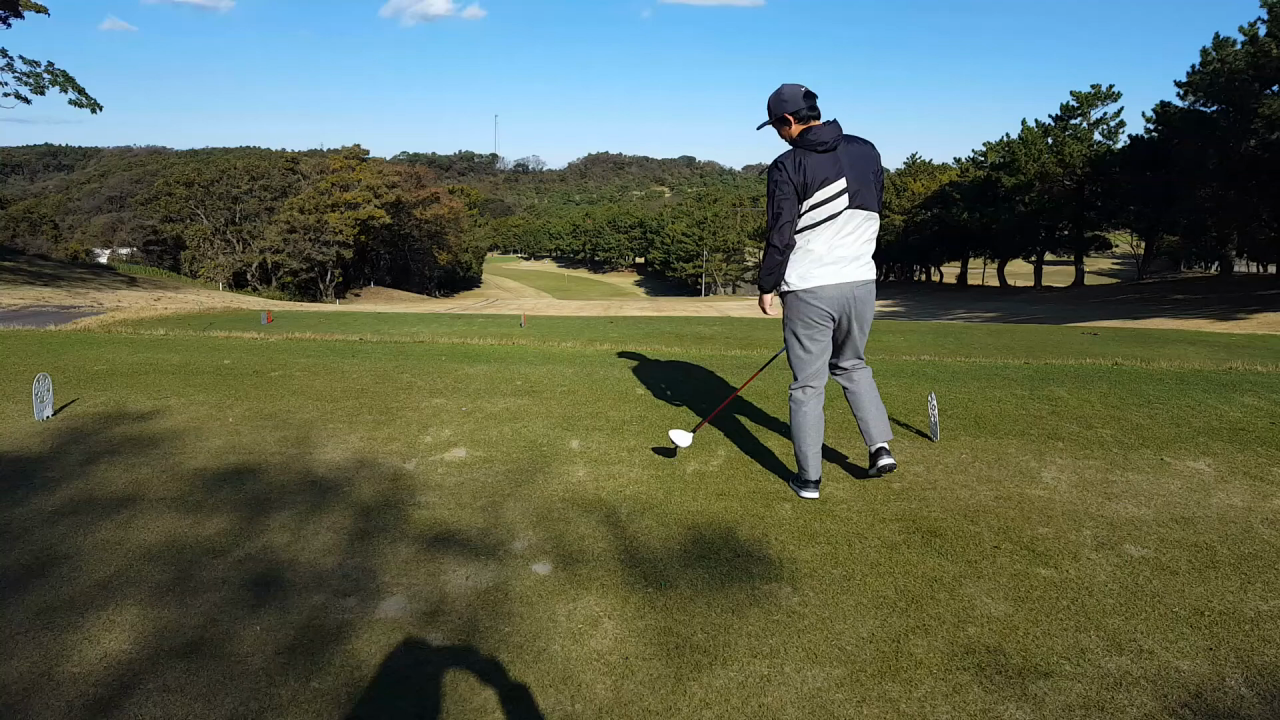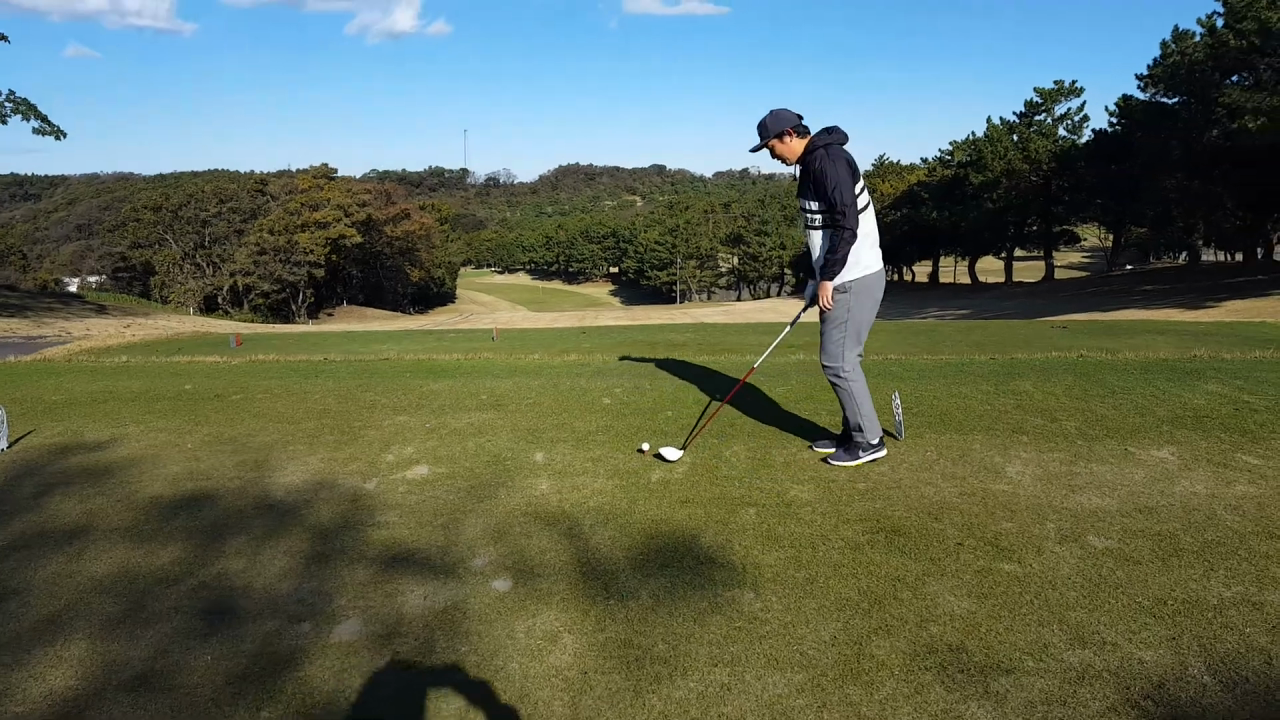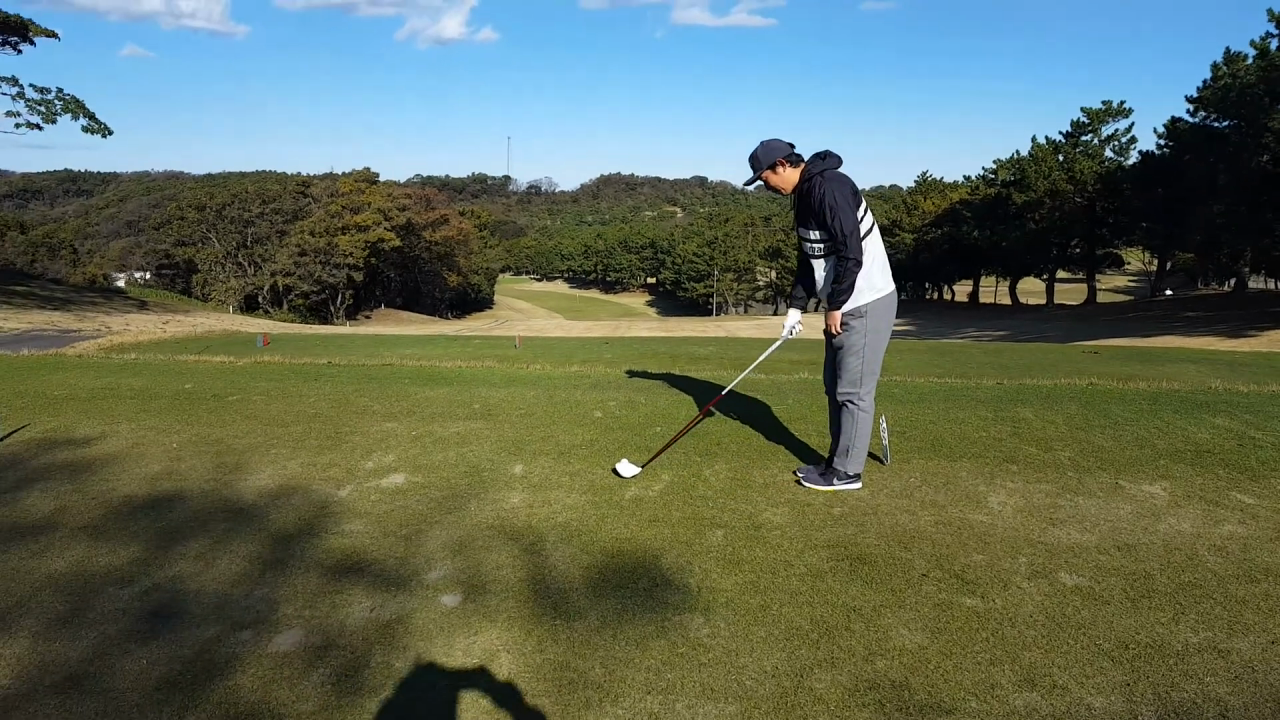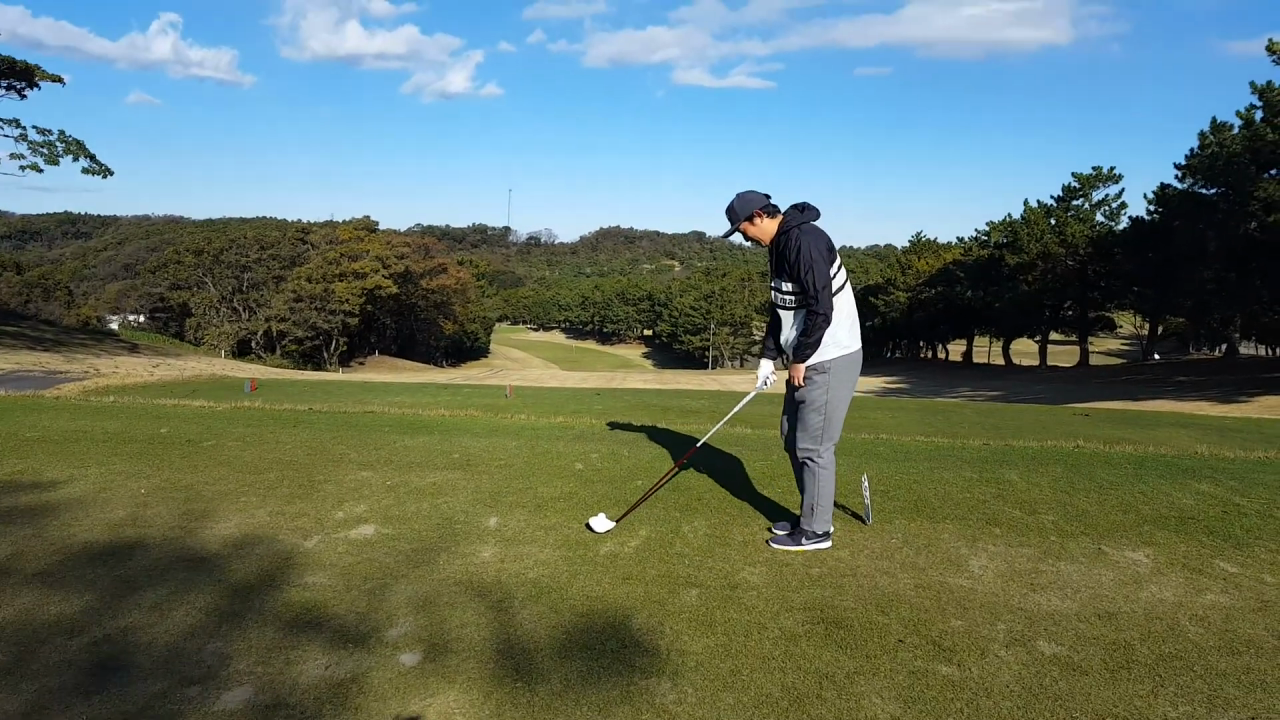
dt=0.7s
person 1, frame 1
left shoulder: (786, 166)
right shoulder: (866, 151)
left elbow: (781, 238)
right elbow: (873, 218)
left wrist: (767, 287)
left hip: (810, 289)
right hip: (861, 283)
left knee: (807, 386)
right knee: (851, 367)
left ankle: (808, 478)
right ankle: (881, 453)
person 1, frame 2
left shoulder: (828, 160)
right shoulder: (813, 164)
left elbow: (847, 226)
left wrist: (826, 278)
right wrist: (817, 278)
left hip: (853, 279)
right hip: (849, 276)
left knee: (838, 362)
right knee: (844, 358)
left ankle: (869, 440)
right ankle: (855, 432)
person 1, frame 3
left shoulder: (829, 187)
right shoulder: (803, 196)
left elbow: (852, 254)
right elbow: (808, 258)
left wrist: (835, 306)
right wrist: (796, 307)
left hip: (865, 302)
right hip: (845, 302)
left knee: (854, 390)
right knee: (836, 386)
left ankle: (847, 472)
right ankle: (837, 461)
person 1, frame 4
left shoulder: (806, 241)
right shoulder: (780, 246)
left elbow: (821, 310)
right elbow: (781, 308)
left wrist: (799, 359)
right wrist: (768, 357)
left hip: (829, 358)
right hip: (810, 357)
left knee: (814, 446)
right knee: (794, 439)
left ankle: (815, 530)
right ankle: (814, 515)
